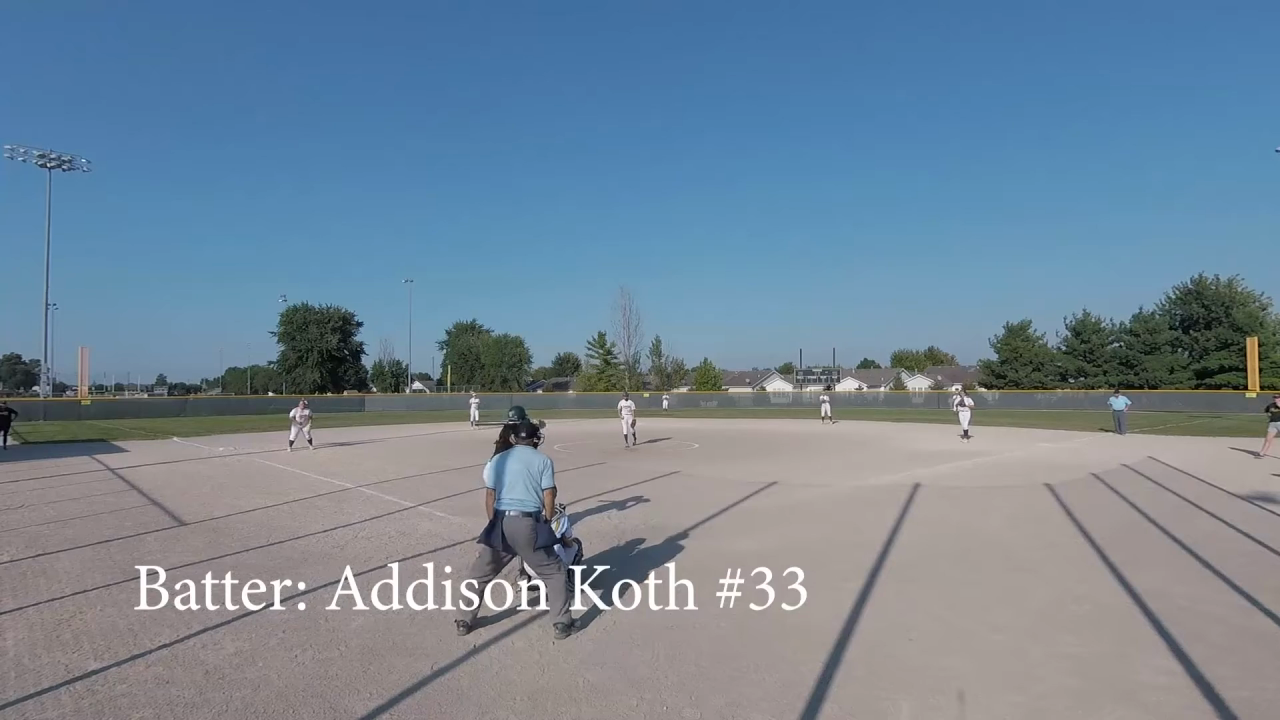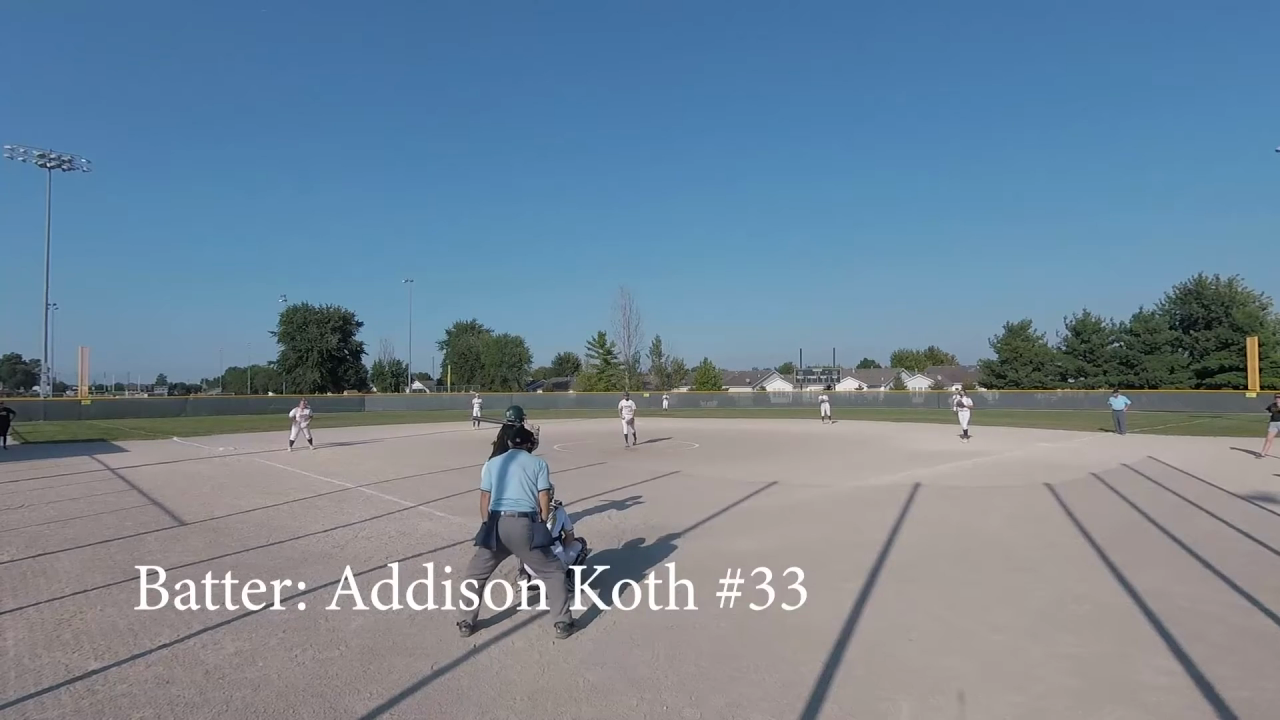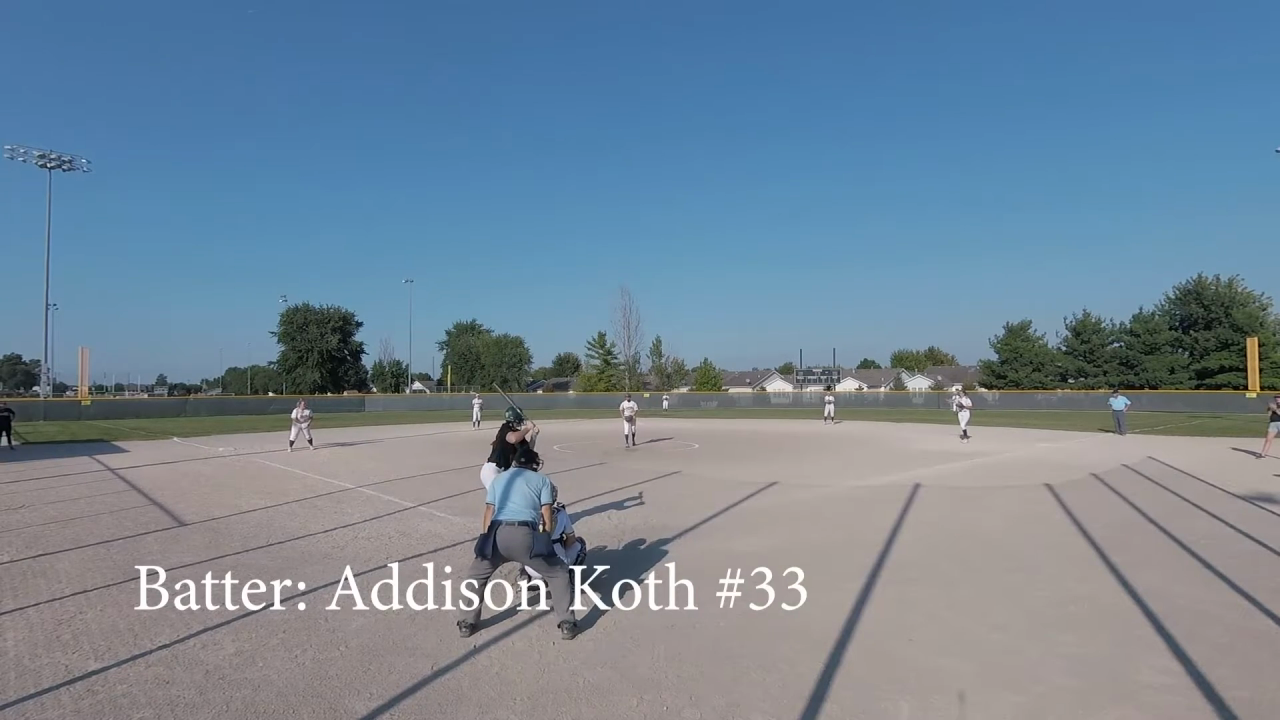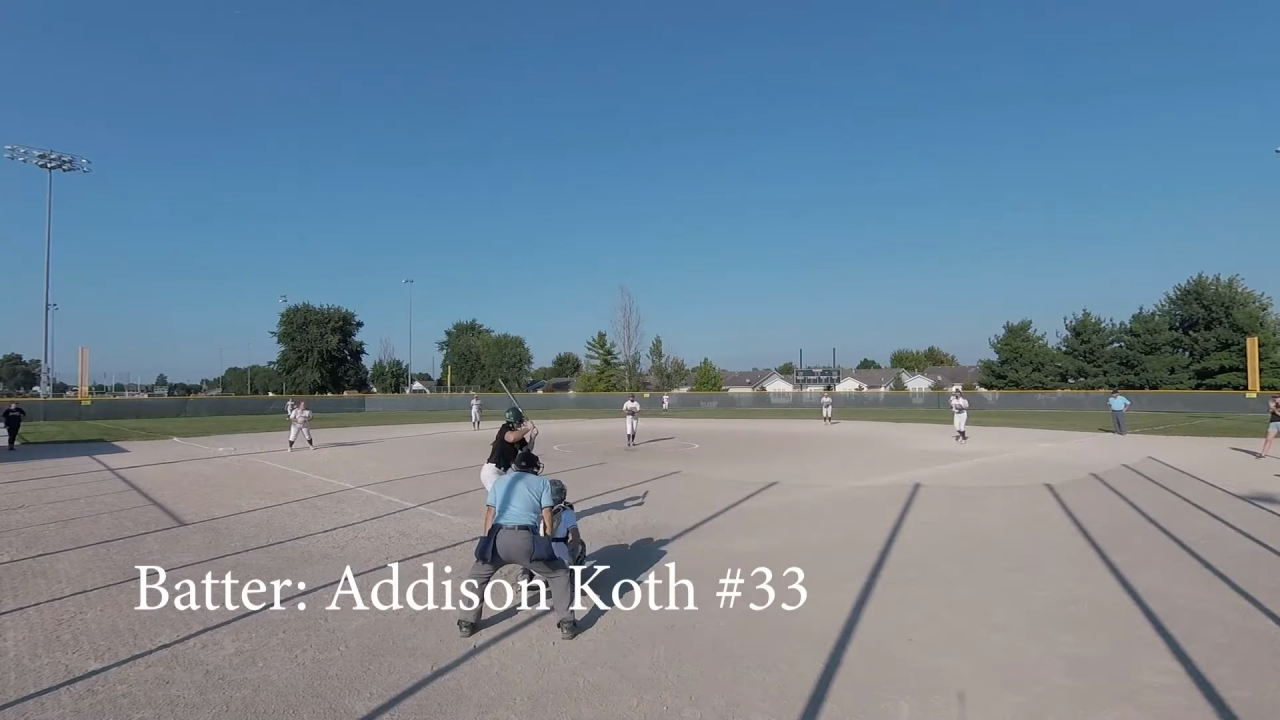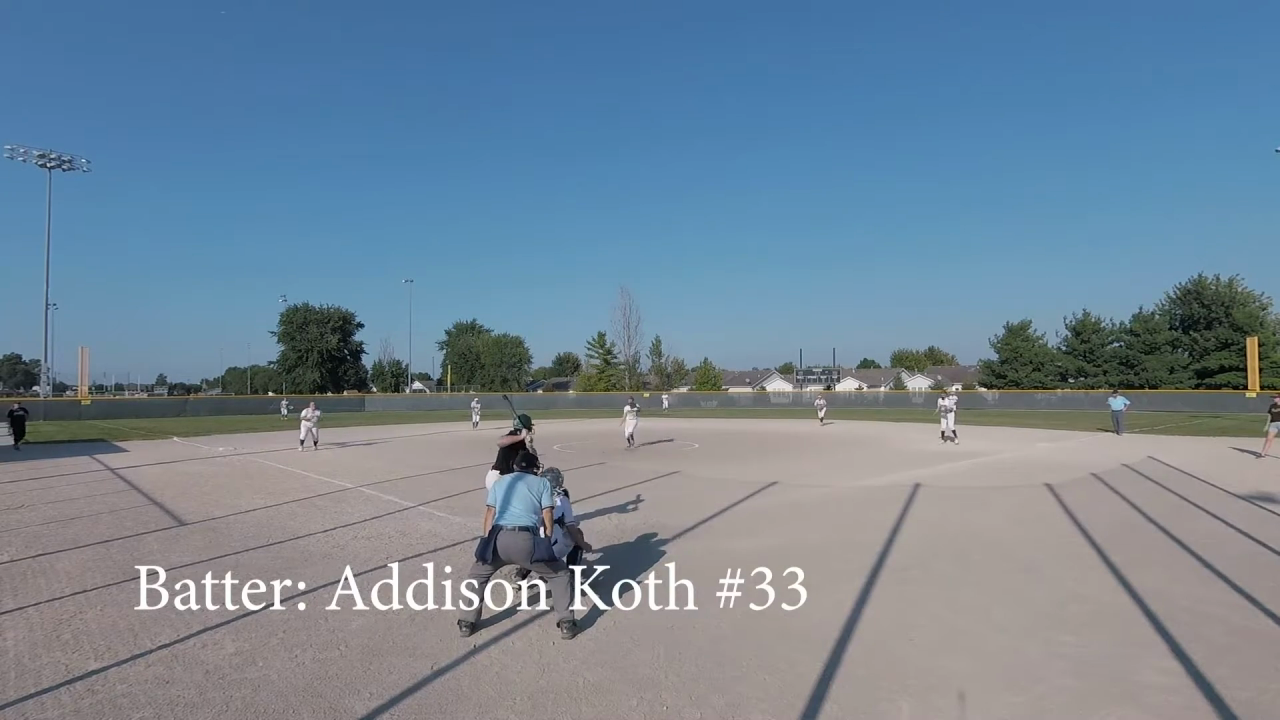
dt=0.7s
person 1, frame 1
left shoulder: (498, 459)
right shoulder: (543, 460)
left elbow: (490, 495)
right elbow: (549, 496)
right wrist: (547, 524)
left hip: (502, 524)
right hip: (529, 524)
left knee: (479, 573)
right knee: (555, 573)
left ankle: (465, 621)
right ankle: (562, 624)
person 1, frame 2
left shoulder: (493, 462)
right shoulder: (538, 463)
left elbow: (485, 497)
right elbow: (544, 497)
left wrist: (487, 525)
right wrist: (543, 525)
left hip: (497, 524)
right hip: (525, 525)
left knee: (476, 574)
right knee: (552, 572)
left ankle: (466, 622)
right ankle: (562, 623)
person 1, frame 3
left shoulder: (499, 478)
right shoulder: (541, 480)
left elbow: (489, 510)
right elbow: (546, 513)
left wrist: (486, 539)
right wrist: (546, 541)
left hip: (498, 534)
right hip: (526, 535)
left knee: (476, 576)
right knee: (559, 573)
left ankle: (467, 623)
right ankle: (566, 624)
person 1, frame 4
left shoulder: (500, 481)
right shoulder: (542, 483)
left elbow: (490, 513)
right elbow: (547, 516)
left wrist: (487, 543)
left hip: (498, 537)
right hip: (525, 539)
left knee: (477, 576)
right knee: (559, 573)
left ankle: (467, 623)
right ankle: (567, 624)
person 1, frame 5
left shoulder: (500, 481)
right shoulder: (542, 483)
left elbow: (490, 513)
right elbow: (547, 516)
left wrist: (487, 543)
left hip: (499, 538)
right hip: (526, 540)
left knee: (477, 576)
right knee: (560, 574)
left ankle: (467, 623)
right ankle: (566, 623)
